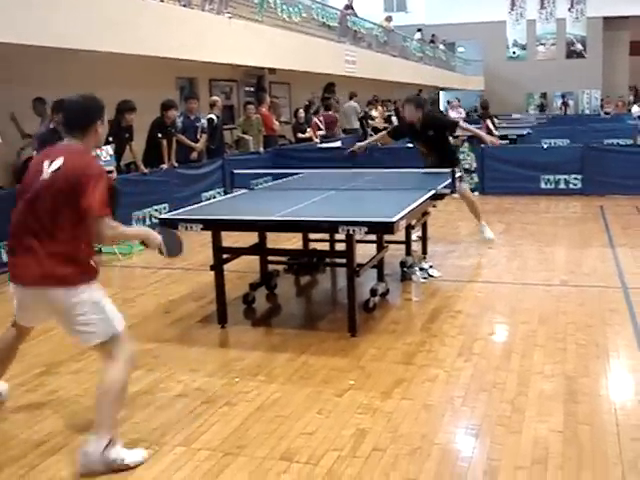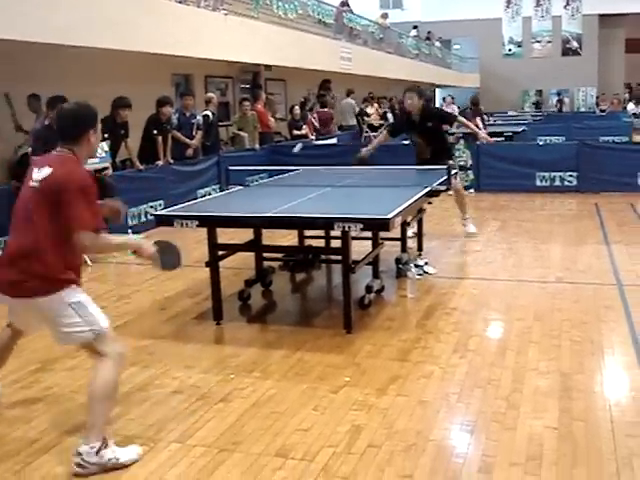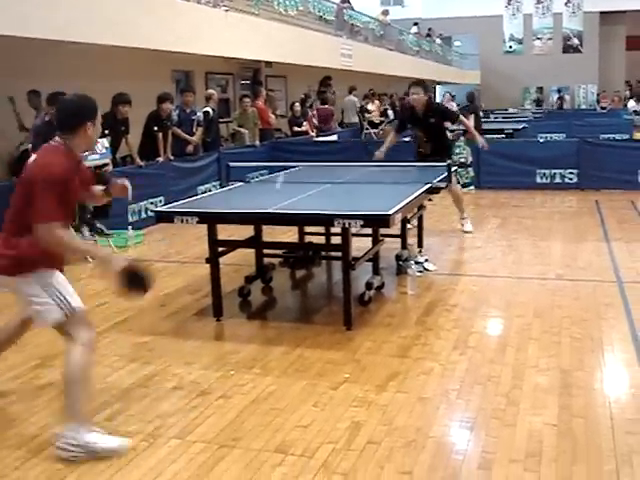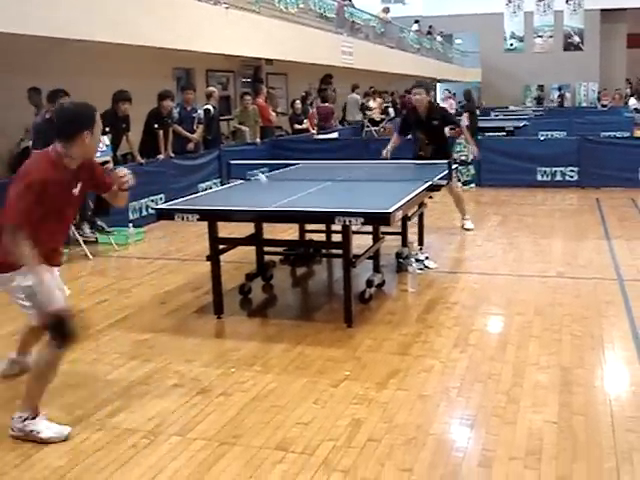
dt=0.1s
person 1, frame 1
left shoulder: (41, 161)
right shoulder: (89, 169)
right elbow: (102, 231)
right wrist: (141, 233)
right hip: (66, 281)
right knee: (121, 353)
right ankle: (100, 447)
person 1, frame 2
left shoulder: (42, 165)
right shoulder: (74, 177)
right elbow: (84, 242)
left wrist: (95, 212)
right wrist: (134, 243)
right hip: (45, 285)
right knee: (111, 353)
right ankle: (94, 449)
person 1, frame 3
left shoulder: (68, 160)
right shoulder: (53, 168)
left elbow: (91, 195)
right elbow: (48, 234)
left wrist: (111, 190)
right wrist: (102, 255)
left knee: (30, 317)
right knee: (82, 334)
right ankle: (76, 433)
person 1, frame 4
left shoulder: (82, 164)
right shoulder: (38, 175)
left elbow: (107, 191)
left wrist: (120, 182)
right wrist: (46, 288)
left hip: (43, 258)
left knee: (56, 320)
right knee: (60, 333)
person 2, frame 1
left shoulder: (435, 120)
right shoulder: (405, 126)
left elbow: (460, 125)
right elbow: (386, 136)
left wrist: (483, 135)
right wrist: (365, 143)
left hip: (449, 164)
right hip: (430, 166)
left knee: (463, 192)
left ankle: (482, 224)
person 2, frame 2
left shoulder: (434, 113)
right shoulder: (403, 118)
left elbow: (458, 120)
right elbow: (387, 134)
left wrist: (478, 132)
right wrist: (369, 148)
left hip: (442, 156)
right hip: (423, 159)
left knee: (455, 186)
left ankle: (466, 219)
person 2, frame 3
left shoulder: (437, 109)
right shoulder: (407, 113)
left elbow: (459, 119)
right elbow: (396, 133)
left wrist: (476, 136)
right wrist: (383, 149)
left hip: (442, 154)
right hip: (422, 155)
left knee: (452, 186)
left ankle: (464, 218)
person 2, frame 4
left shoulder: (440, 112)
right shoulder: (409, 116)
left elbow: (459, 126)
right elbow: (399, 135)
left wrist: (471, 144)
right wrist: (389, 149)
left hip: (441, 156)
right hip: (420, 157)
left knee: (452, 186)
left ankle: (465, 217)
